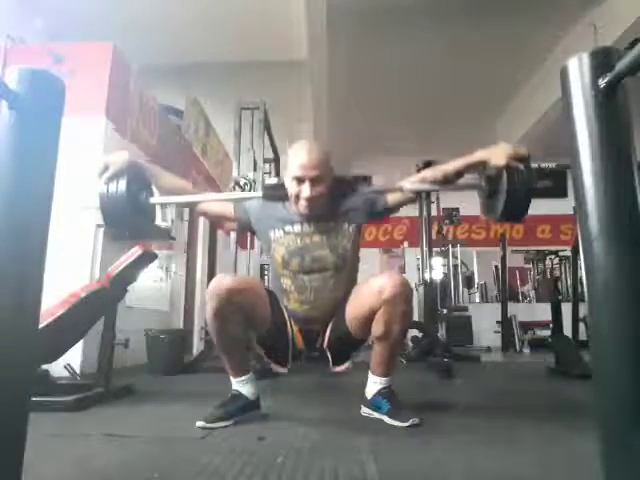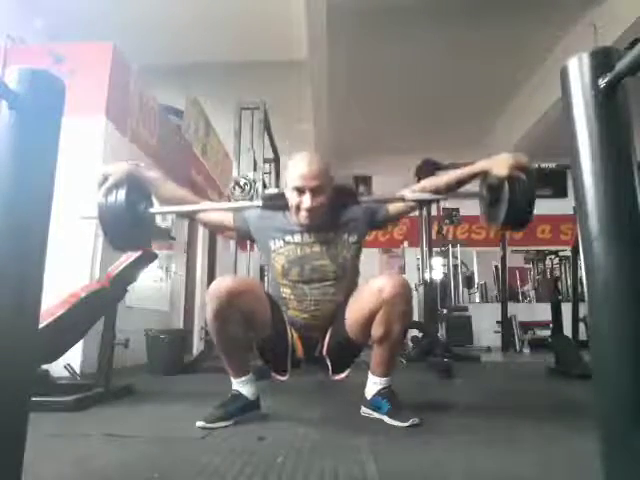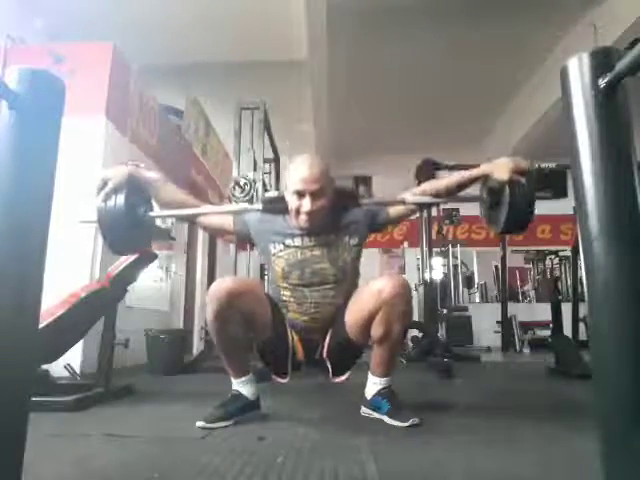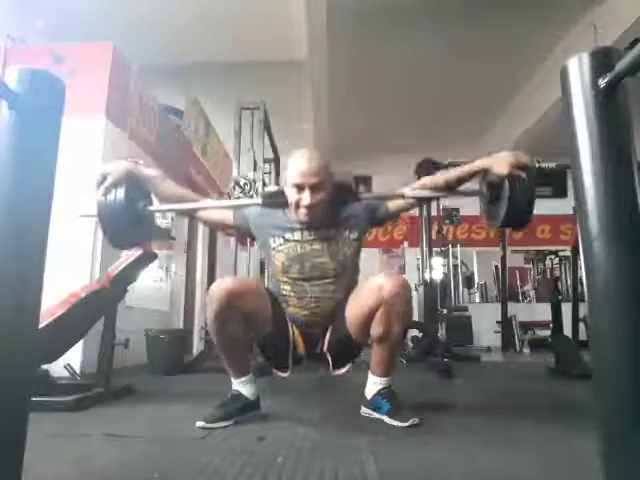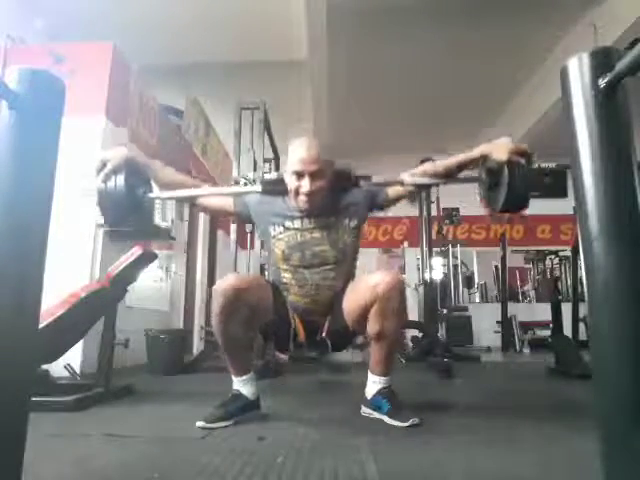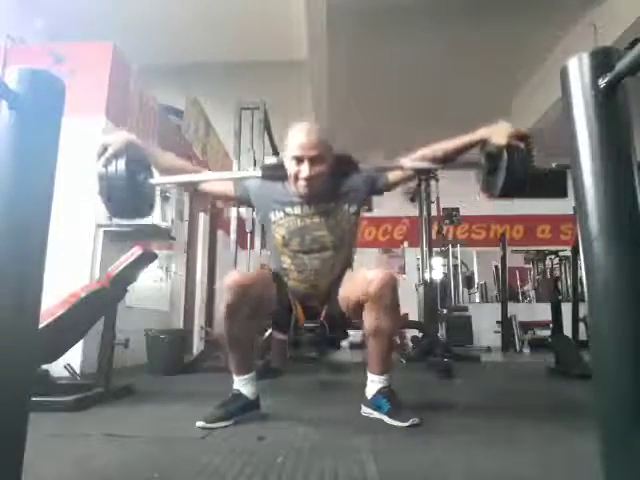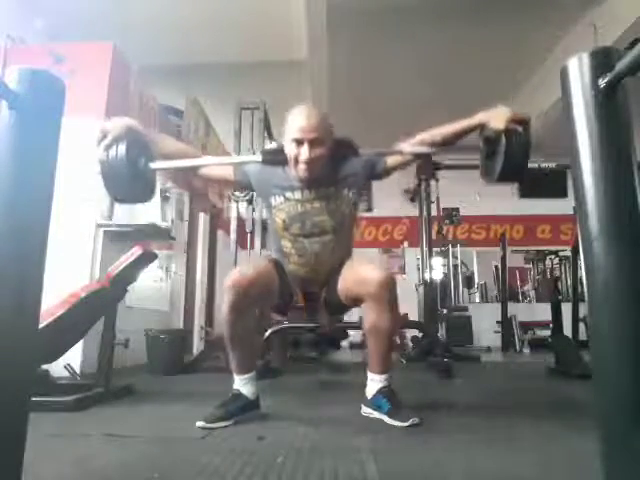
dt=0.1s
person 1, frame 1
left shoulder: (356, 206)
right shoulder: (263, 212)
left elbow: (420, 180)
right elbow: (193, 195)
left wrist: (484, 155)
right wrist: (137, 161)
left hip: (340, 324)
right hip: (283, 325)
left knee: (394, 287)
right knee: (221, 290)
left ankle: (377, 391)
right ankle: (244, 391)
person 1, frame 2
left shoulder: (356, 218)
right shoulder: (262, 222)
left elbow: (422, 191)
right elbow: (193, 207)
left wrist: (485, 165)
right wrist: (136, 171)
left hip: (341, 333)
right hip: (282, 335)
left knee: (394, 287)
right knee: (222, 292)
left ankle: (377, 392)
right ankle: (243, 392)
person 1, frame 3
left shoulder: (357, 221)
right shoulder: (262, 225)
left elbow: (422, 194)
right elbow: (193, 209)
left wrist: (485, 169)
right wrist: (135, 174)
left hip: (341, 335)
right hip: (282, 337)
left knee: (395, 287)
right knee: (222, 292)
left ankle: (377, 391)
right ankle: (244, 392)
person 1, frame 4
left shoulder: (356, 214)
right shoulder: (262, 219)
left elbow: (422, 188)
right elbow: (194, 204)
left wrist: (486, 163)
right wrist: (135, 170)
left hip: (341, 327)
right hip: (283, 329)
left knee: (394, 288)
right knee: (223, 293)
left ankle: (378, 391)
right ankle: (243, 392)
person 1, frame 5
left shoulder: (355, 202)
right shoulder: (263, 206)
left elbow: (421, 175)
right elbow: (193, 191)
left wrist: (484, 151)
right wrist: (135, 157)
left hip: (339, 315)
right hip: (284, 316)
left knee: (389, 285)
right knee: (228, 290)
left ankle: (378, 390)
right ankle: (244, 391)
person 1, frame 6
left shoulder: (355, 185)
right shoulder: (263, 190)
left elbow: (419, 159)
right elbow: (196, 176)
left wrist: (484, 133)
right wrist: (135, 144)
left hip: (337, 292)
right hip: (285, 291)
left knee: (381, 283)
right knee: (236, 286)
left ankle: (377, 392)
right ankle: (244, 392)
person 1, frame 7
left shoulder: (354, 170)
right shoulder: (263, 175)
left elbow: (418, 145)
right elbow: (196, 162)
left wrist: (482, 118)
right wrist: (135, 129)
left hip: (336, 279)
right hip: (285, 278)
left knee: (379, 280)
right knee: (238, 284)
left ankle: (377, 391)
right ankle: (245, 391)
